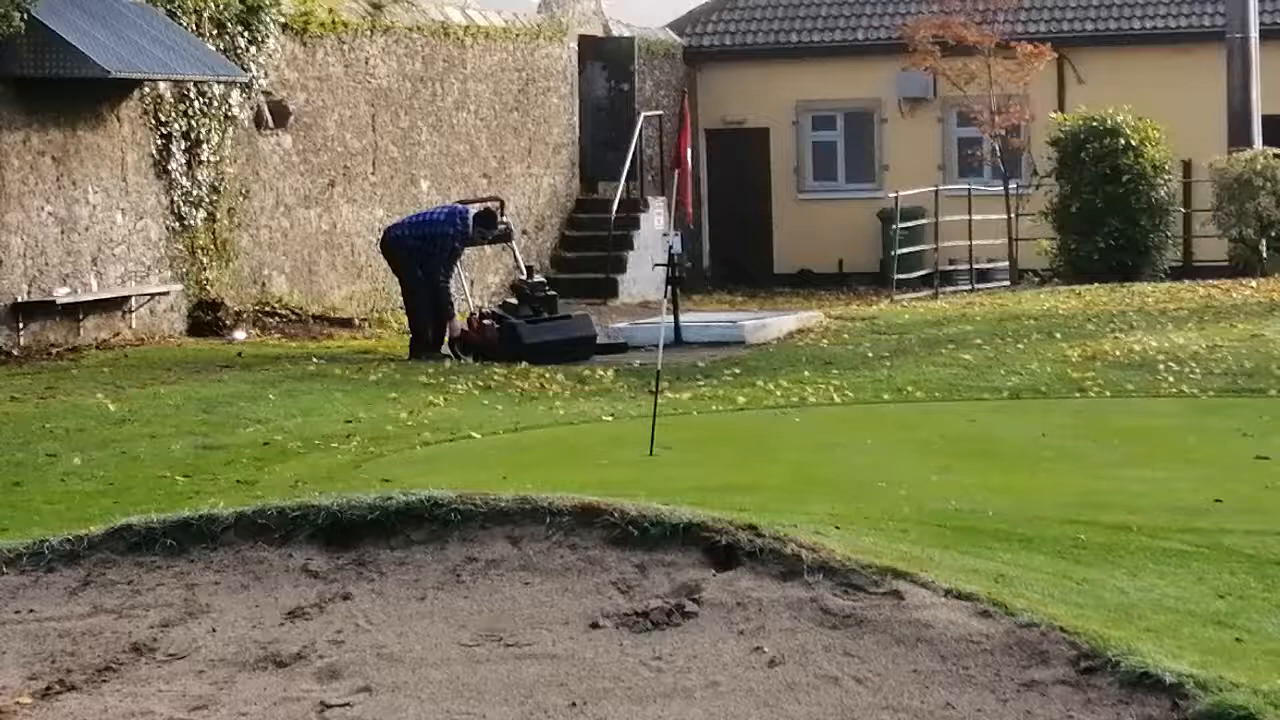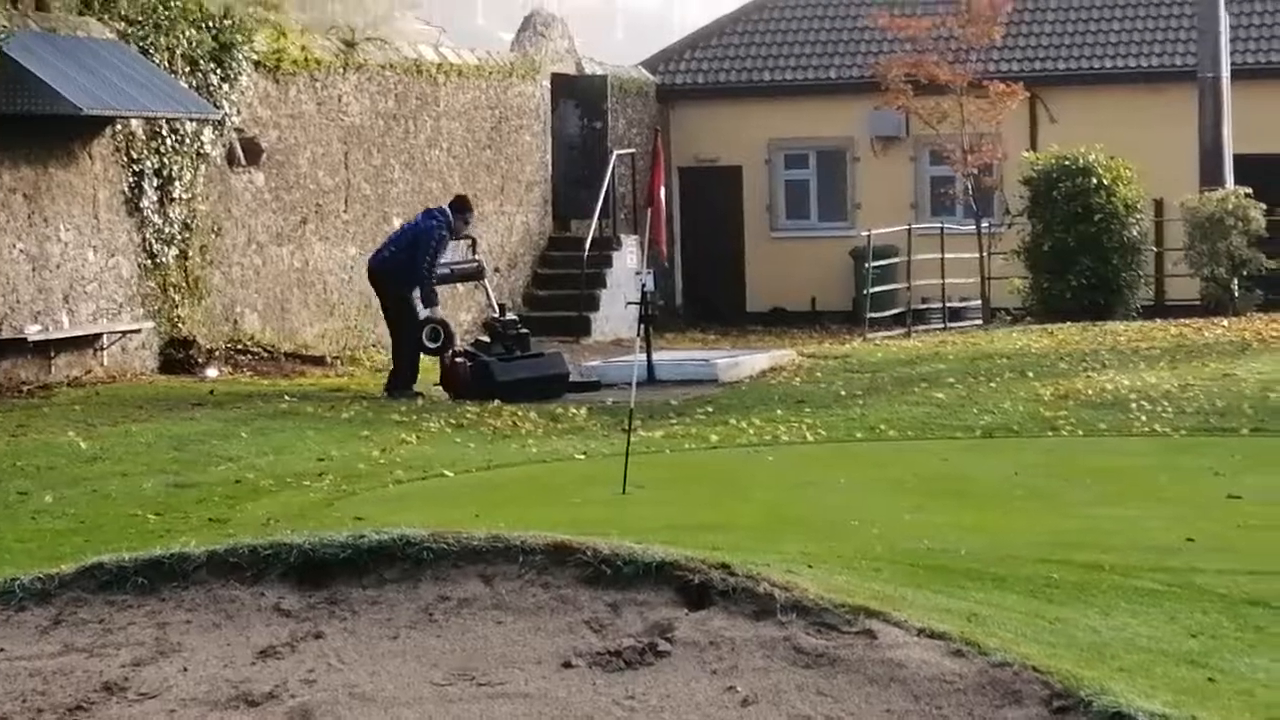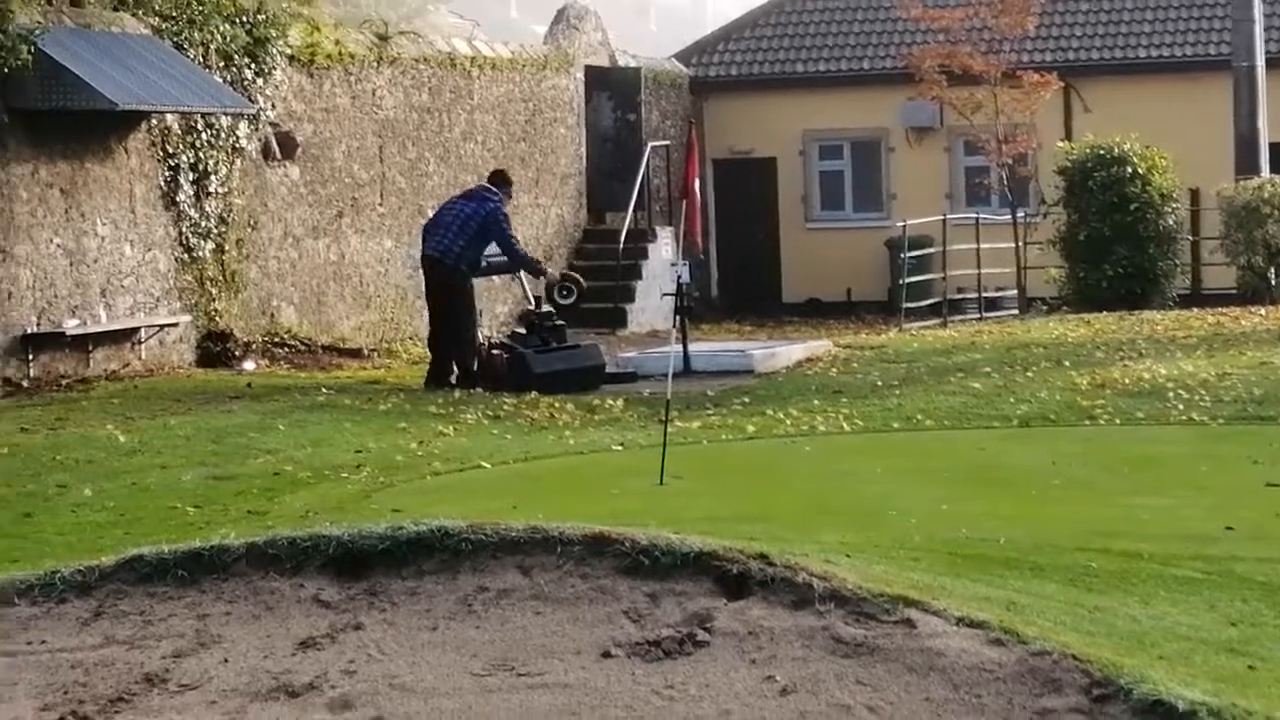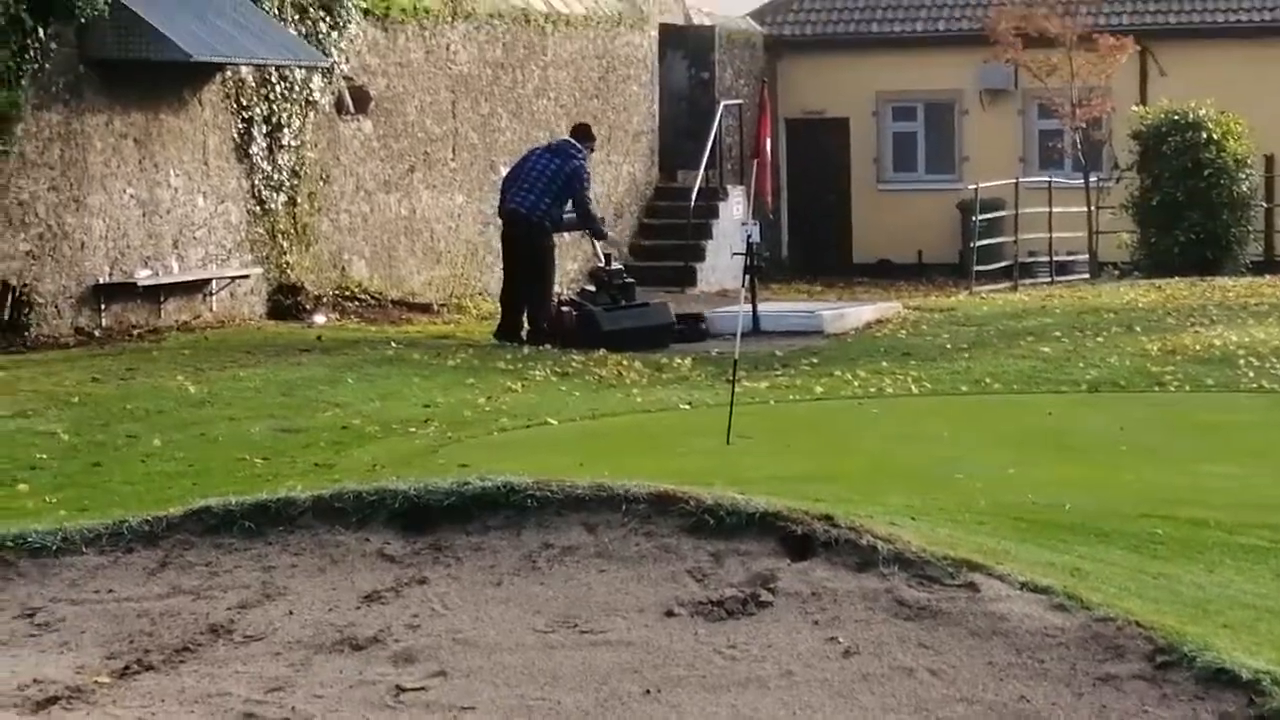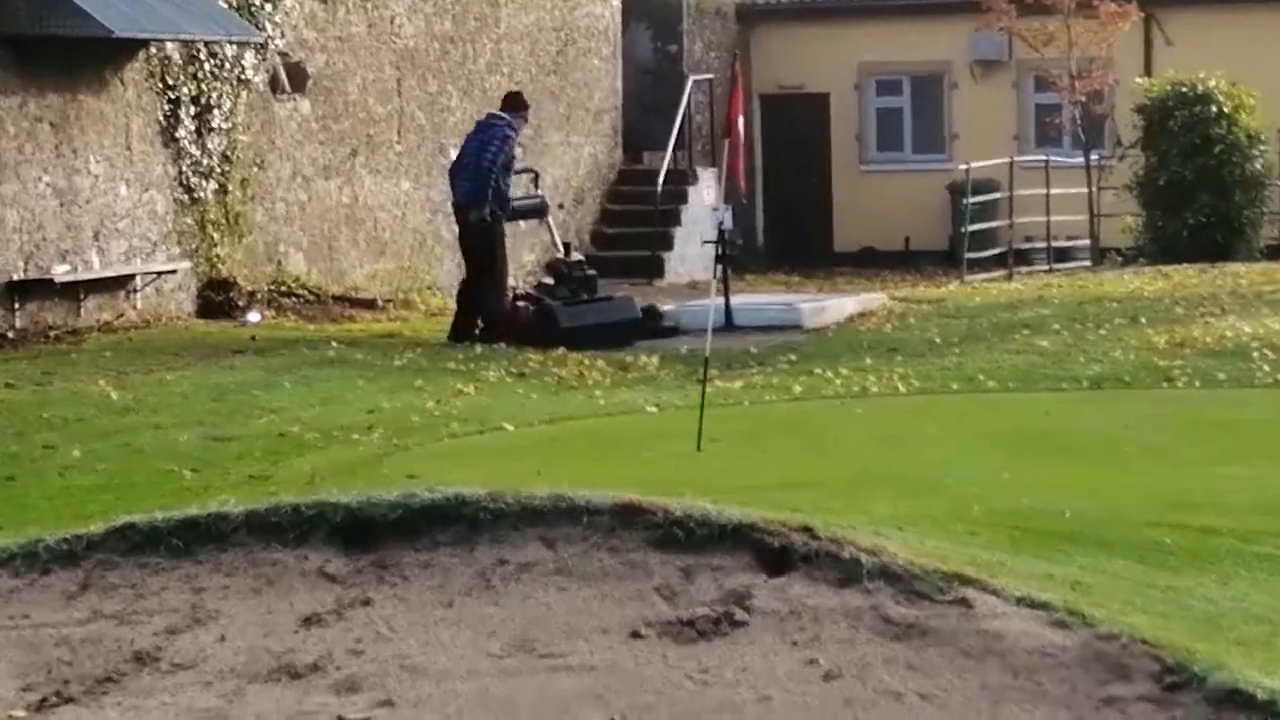
dt=0.5s
person 1, frame 1
left shoulder: (463, 216)
right shoulder: (452, 233)
right elbow: (441, 278)
right wrist: (451, 319)
left hip: (414, 246)
right hip: (397, 245)
left knee: (434, 294)
right knee: (421, 295)
left ankle: (432, 347)
right ankle: (421, 349)
person 1, frame 2
left shoulder: (435, 223)
right shoulder: (437, 230)
right elbow: (424, 270)
right wrist: (432, 305)
left hip: (387, 272)
right hip: (389, 274)
left knee: (410, 328)
right knee: (410, 328)
left ankle: (403, 384)
right ankle: (399, 385)
person 1, frame 3
left shoulder: (459, 200)
right shoulder: (494, 211)
left elbow: (429, 227)
right elbow: (512, 249)
right wrist: (541, 271)
left hip: (431, 262)
right hip: (453, 270)
left knee: (440, 323)
right knee: (465, 325)
left ankle: (437, 376)
right ankle: (467, 379)
person 1, frame 4
left shoulder: (539, 152)
right shoulder: (577, 166)
left elbow: (509, 180)
right elbow: (583, 208)
left wrist: (504, 211)
right wrist: (601, 234)
left hip: (512, 218)
right hip: (536, 226)
left knee: (514, 278)
right knee: (540, 282)
left ankle: (507, 330)
right ankle: (539, 334)
person 1, frame 5
left shoulder: (481, 132)
right shoulder: (505, 134)
left elbow: (456, 169)
right elbow: (488, 169)
right wrist: (481, 204)
left hip: (467, 209)
right hip: (484, 213)
left knee: (477, 271)
right knee: (494, 274)
left ankle: (463, 328)
right ankle: (494, 330)
